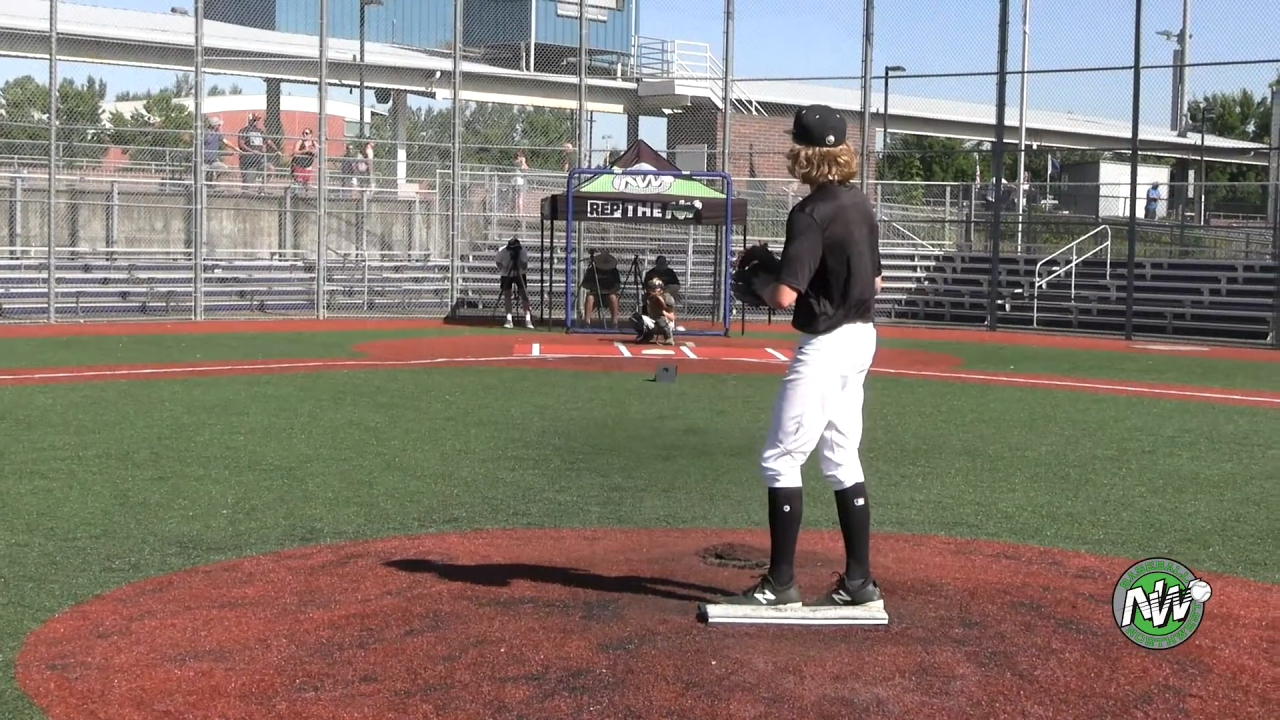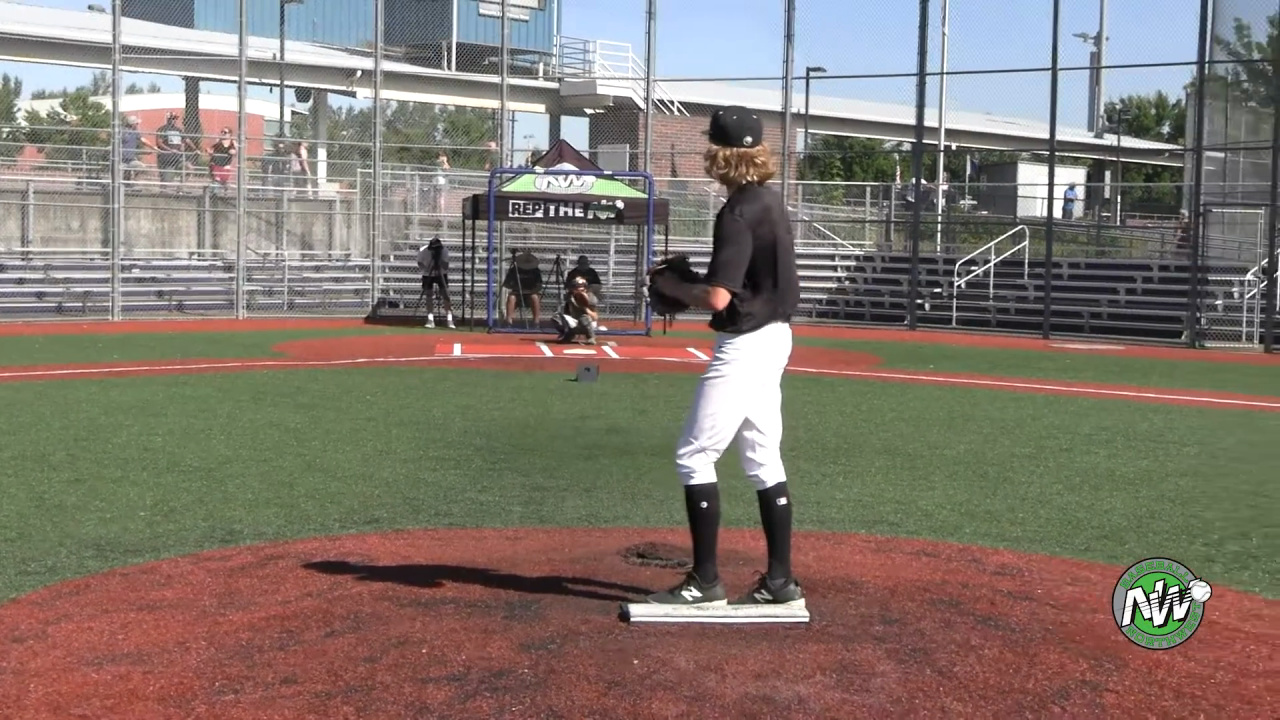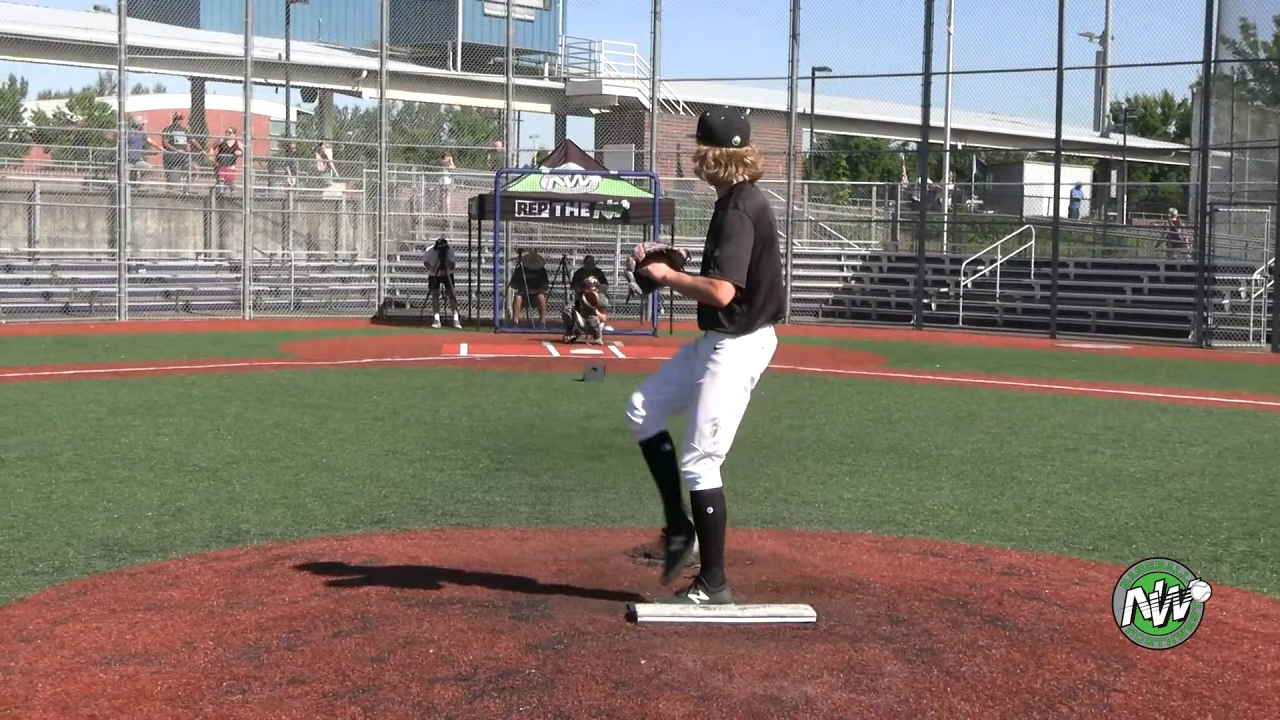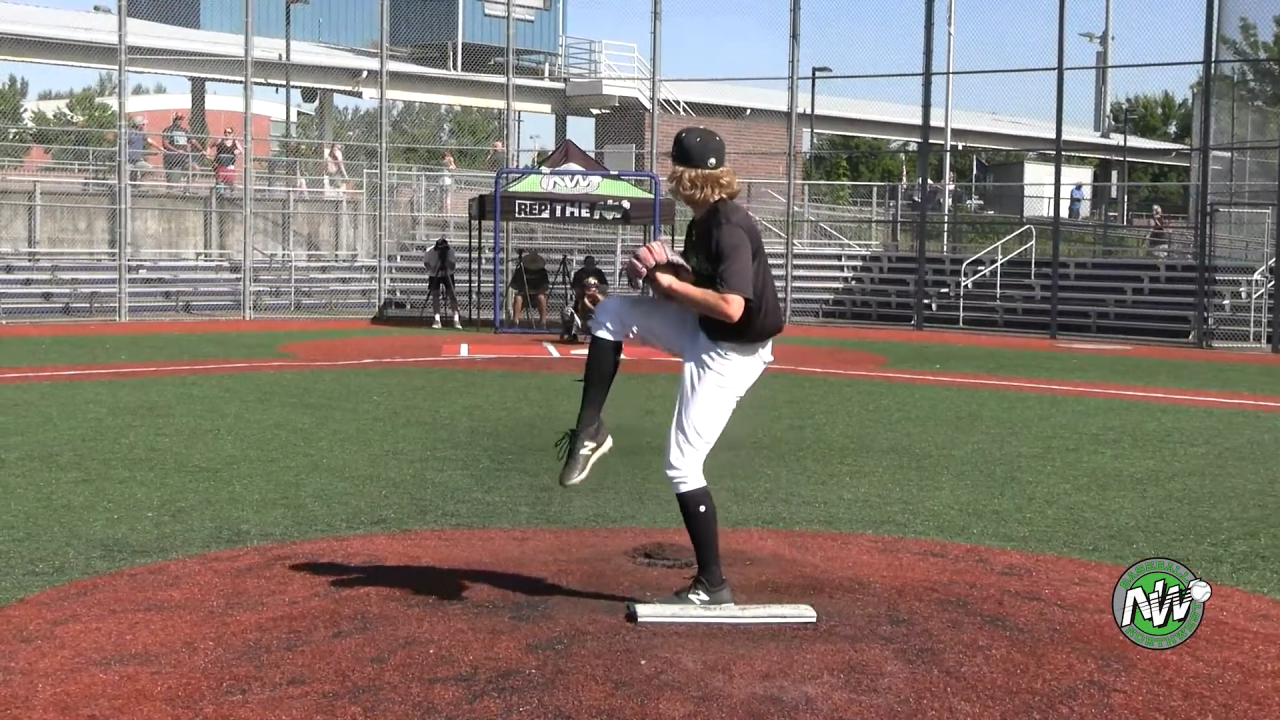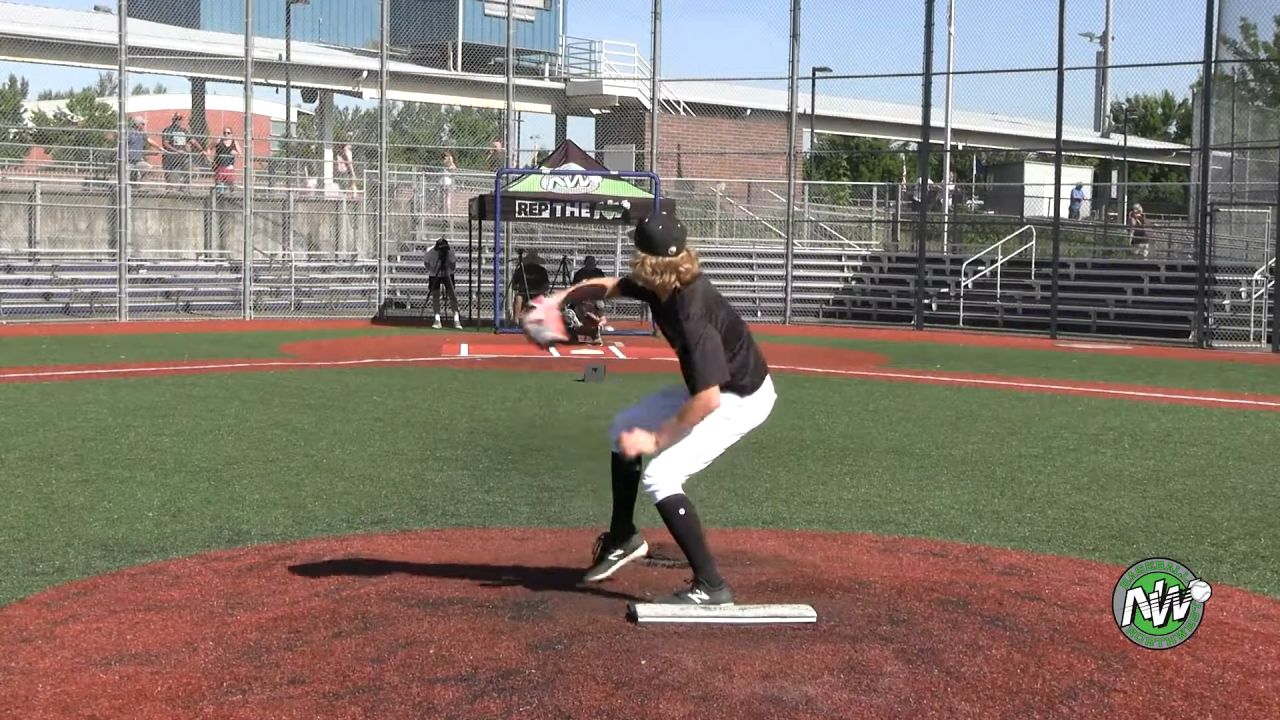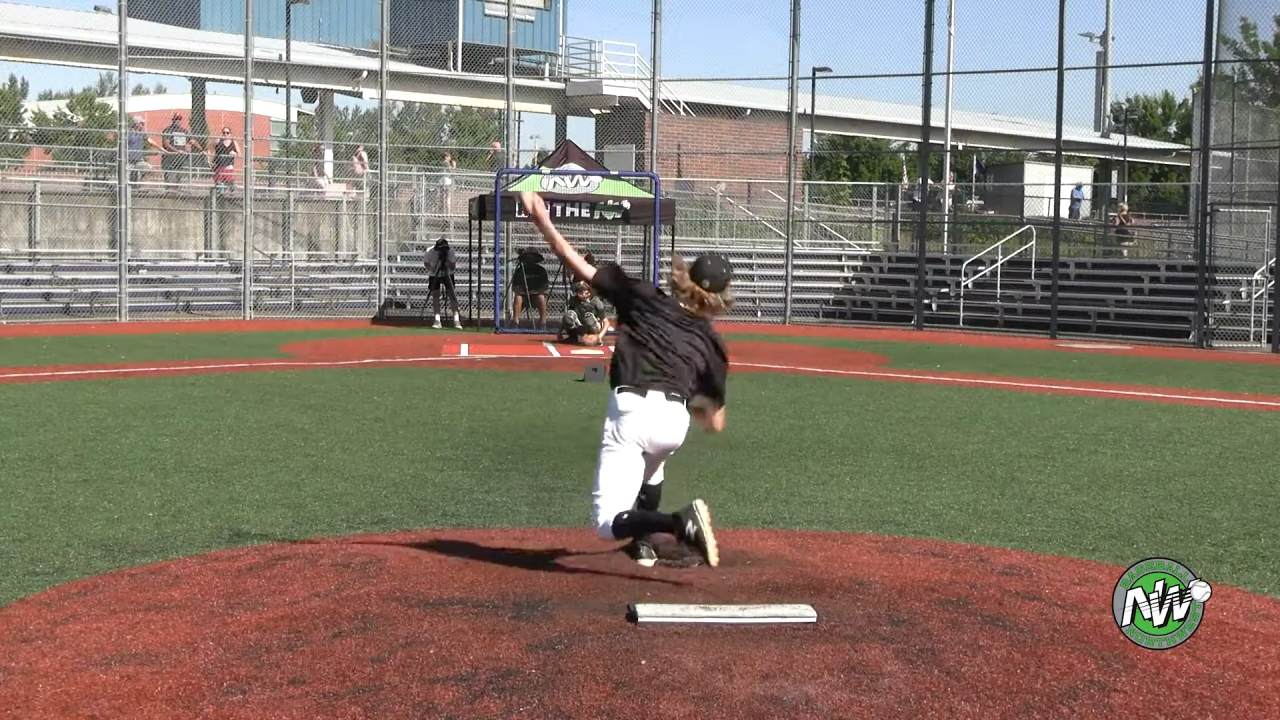
dt=0.4s
person 1, frame 1
left shoulder: (811, 212)
right shoulder: (861, 204)
left elbow: (783, 295)
left wrist: (757, 279)
left hip: (825, 345)
right hip: (859, 337)
left knee: (781, 459)
right knee: (842, 460)
left ankle: (782, 584)
right ankle: (859, 582)
person 1, frame 2
left shoulder: (739, 212)
right shoulder: (770, 202)
left elbow: (717, 297)
left wrist: (672, 286)
right wrist: (690, 282)
left hip: (744, 346)
right hip: (772, 338)
left knee: (694, 457)
right knee: (764, 461)
left ankle: (705, 581)
right ankle: (781, 580)
person 1, frame 3
left shoulder: (737, 209)
right shoulder: (747, 200)
left elbow: (720, 291)
left wrist: (665, 275)
right wrist: (677, 273)
left hip: (734, 345)
right hip: (729, 340)
left knee: (698, 462)
right knee: (643, 410)
left ankle: (713, 585)
right ankle: (681, 527)
person 1, frame 4
left shoulder: (730, 227)
right shoulder: (703, 220)
left elbow: (731, 307)
right elbow: (696, 292)
left wrist: (671, 284)
right wrist: (660, 276)
left hip: (731, 354)
right hip: (704, 334)
left knee: (683, 465)
right knee: (611, 314)
left ankle: (712, 585)
right ankle: (589, 431)
person 1, frame 5
left shoulder: (694, 313)
right shoulder: (656, 286)
left elbow: (707, 397)
right elbow: (610, 286)
left wrist: (656, 440)
right wrist: (560, 297)
left hip: (739, 400)
right hip: (712, 387)
left knee: (660, 478)
right knee: (625, 426)
left ankle: (711, 586)
right ankle: (622, 538)
person 1, frame 6
left shoulder: (648, 298)
right shoulder: (712, 345)
left elbow: (580, 266)
right elbow: (715, 423)
left wrist: (542, 220)
left hip: (630, 413)
right hip: (674, 422)
left knee: (611, 525)
right knee: (651, 469)
left ankle: (681, 523)
right ankle: (643, 543)
